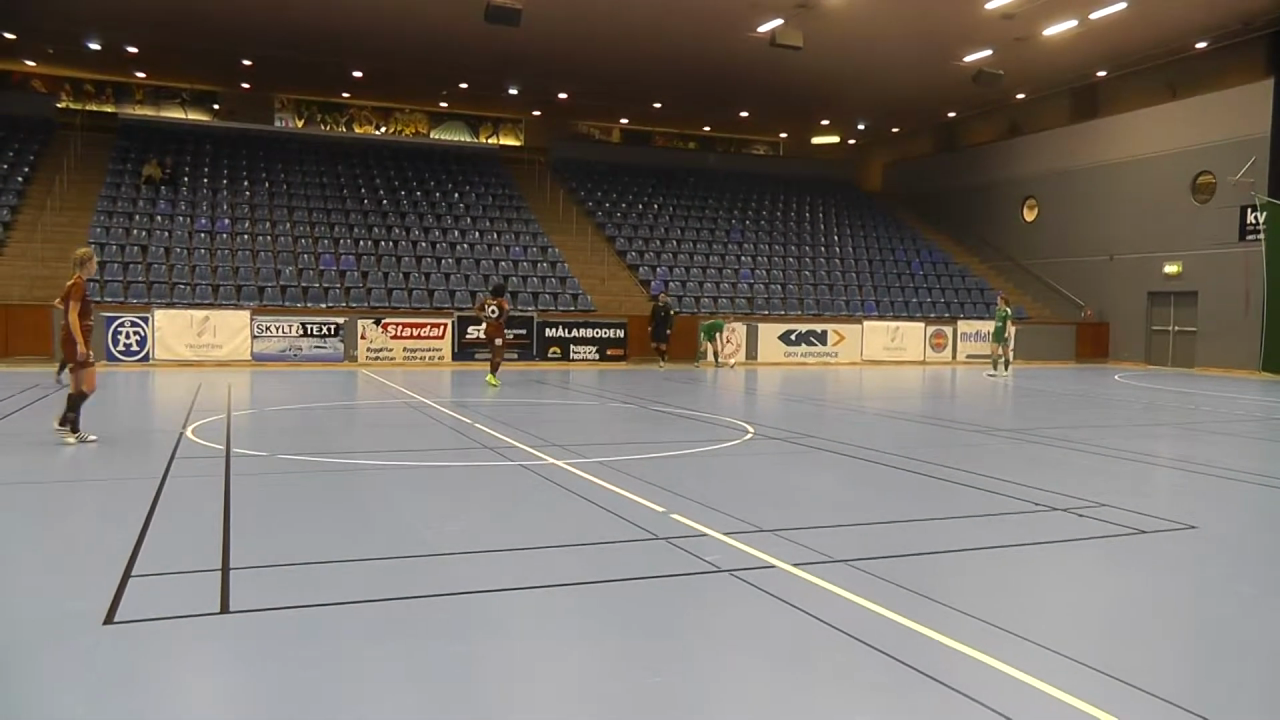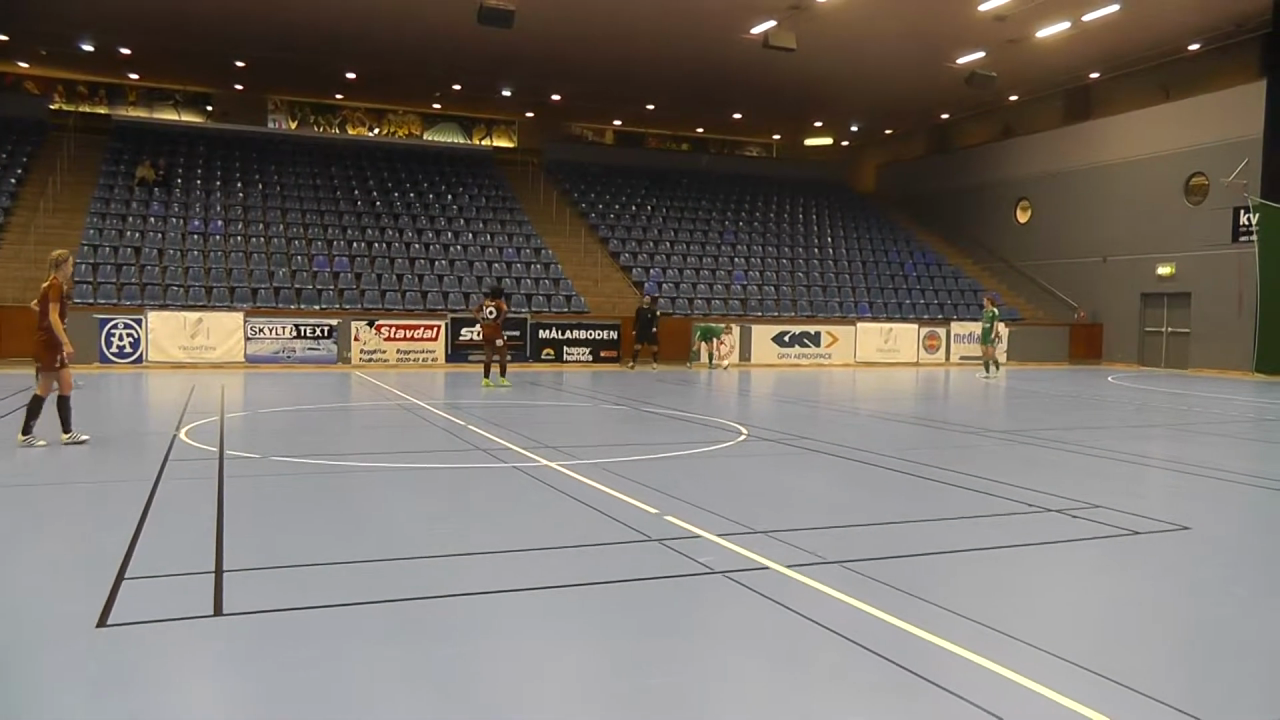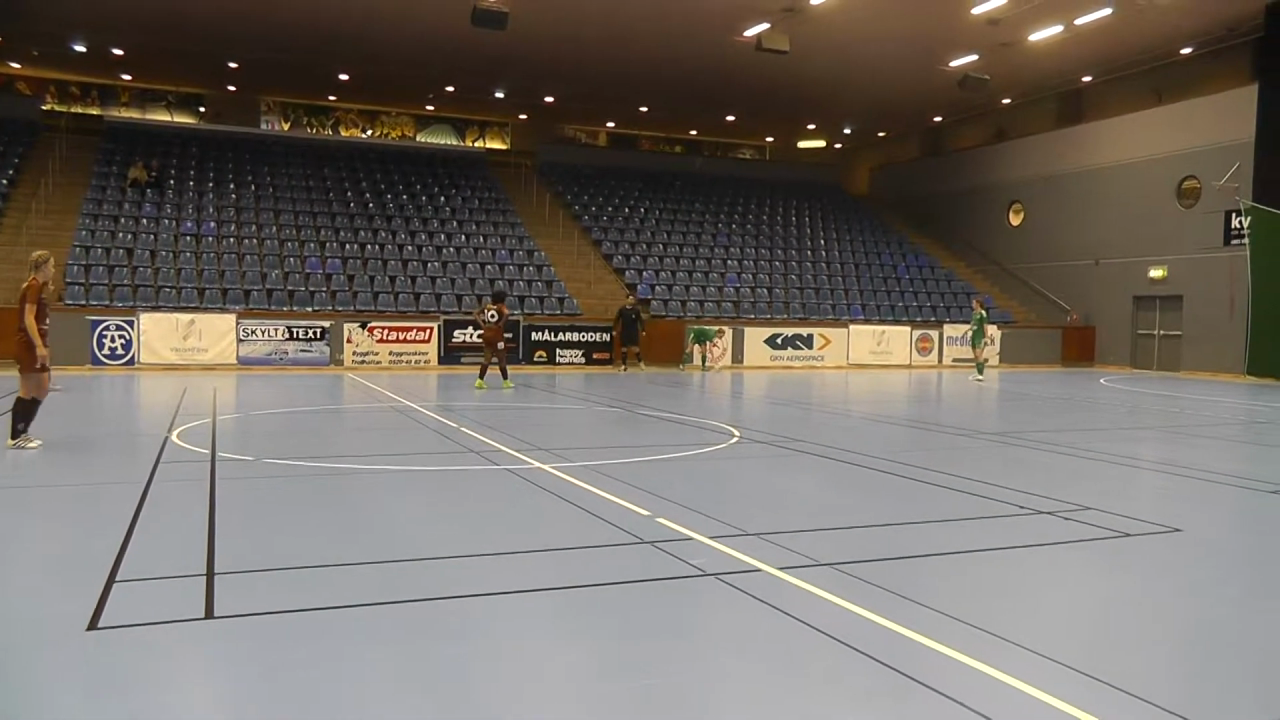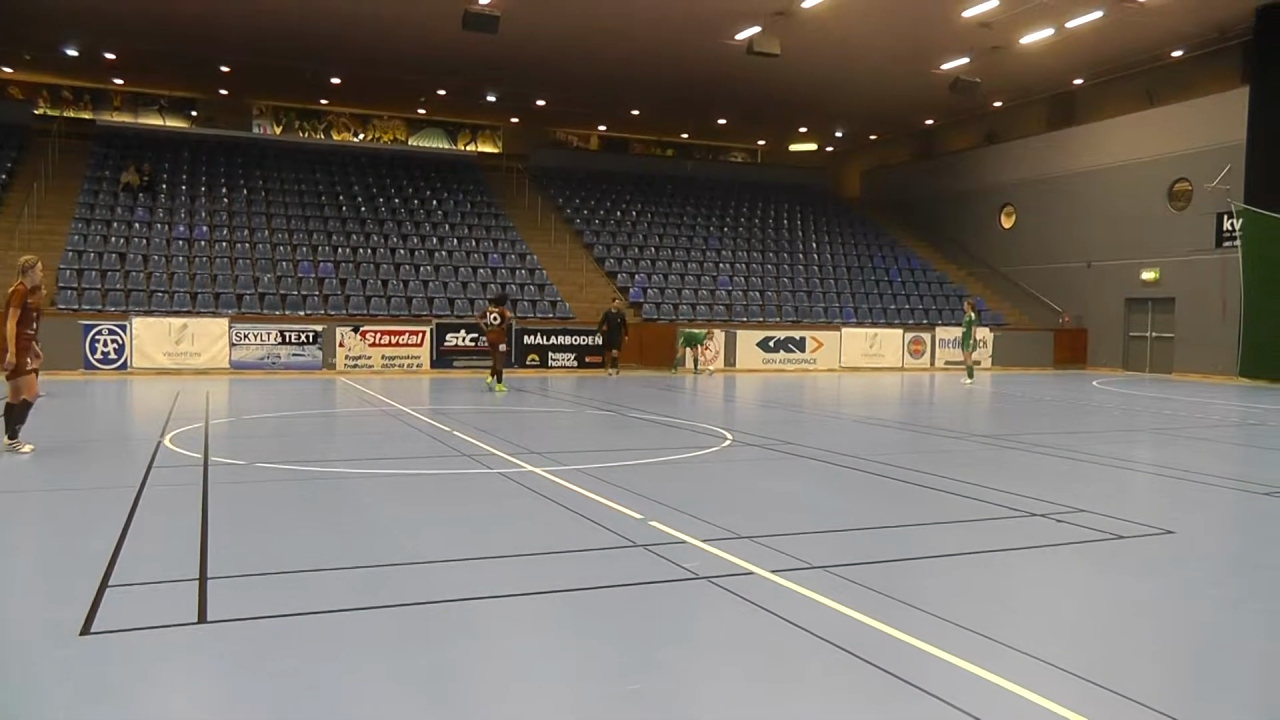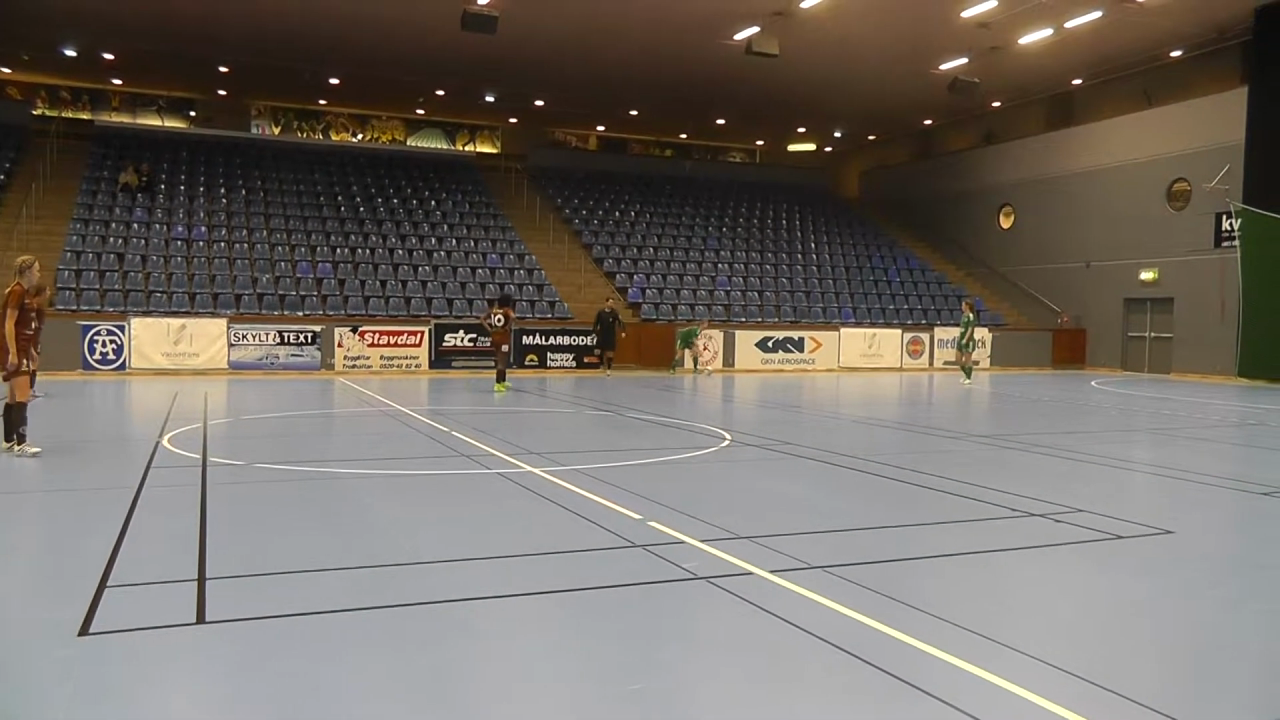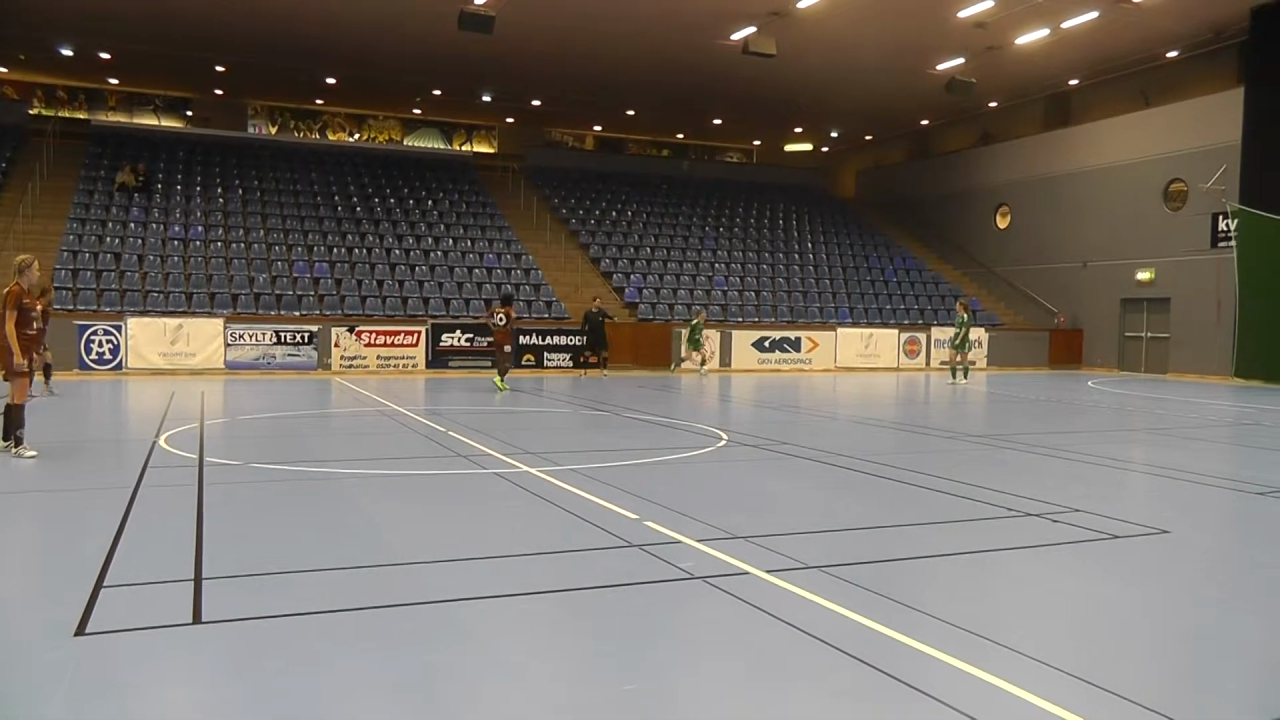
dt=0.3s
person 1, frame 1
left shoulder: (77, 283)
right shoulder: (78, 284)
right elbow: (72, 316)
right wrist: (81, 343)
left hip: (76, 342)
right hip: (75, 342)
left knee: (79, 387)
right knee: (89, 386)
left ankle: (75, 431)
right ankle: (62, 424)
person 1, frame 2
left shoulder: (54, 285)
right shoulder: (55, 285)
right elbow: (53, 317)
right wrist: (66, 343)
left hip: (51, 344)
right hip: (48, 344)
left knee: (66, 388)
right knee: (43, 391)
left ankle: (68, 433)
right ankle: (26, 434)
person 1, frame 3
left shoulder: (38, 286)
right shoulder: (33, 286)
right elbow: (29, 319)
right wrist: (39, 346)
left hip: (33, 346)
right hip: (29, 347)
left knee: (41, 391)
right knee: (27, 392)
left ankle: (22, 433)
right ankle: (15, 438)
person 1, frame 4
left shoulder: (27, 292)
right shoulder: (20, 291)
right elbow: (11, 323)
left wrist: (34, 349)
right wrist: (11, 352)
left hip: (22, 350)
right hip: (15, 350)
left knee: (16, 397)
right knee: (31, 393)
left ankle: (12, 439)
right ankle: (12, 438)
person 1, frame 5
left shoulder: (24, 292)
right shoulder: (16, 292)
right elbow: (9, 324)
left wrist: (30, 350)
right wrist: (12, 353)
left hip: (22, 350)
right hip: (14, 351)
left knee: (14, 397)
right knee: (22, 397)
left ankle: (9, 441)
right ankle: (21, 444)
person 1, frame 6
left shoulder: (26, 292)
right shoulder: (15, 292)
right elbow: (9, 325)
left wrist: (30, 351)
right wrist: (17, 354)
left hip: (25, 350)
right hip: (16, 351)
left knee: (16, 397)
right knee: (20, 398)
left ankle: (7, 439)
right ankle: (18, 446)
